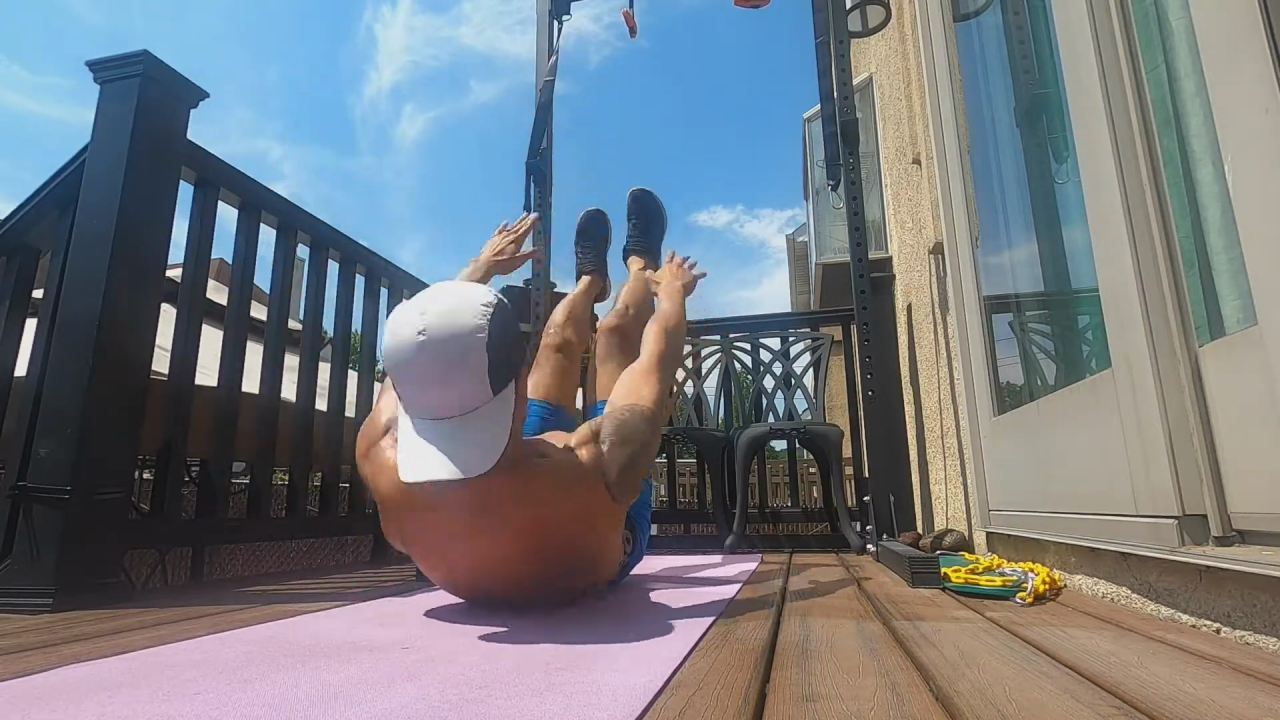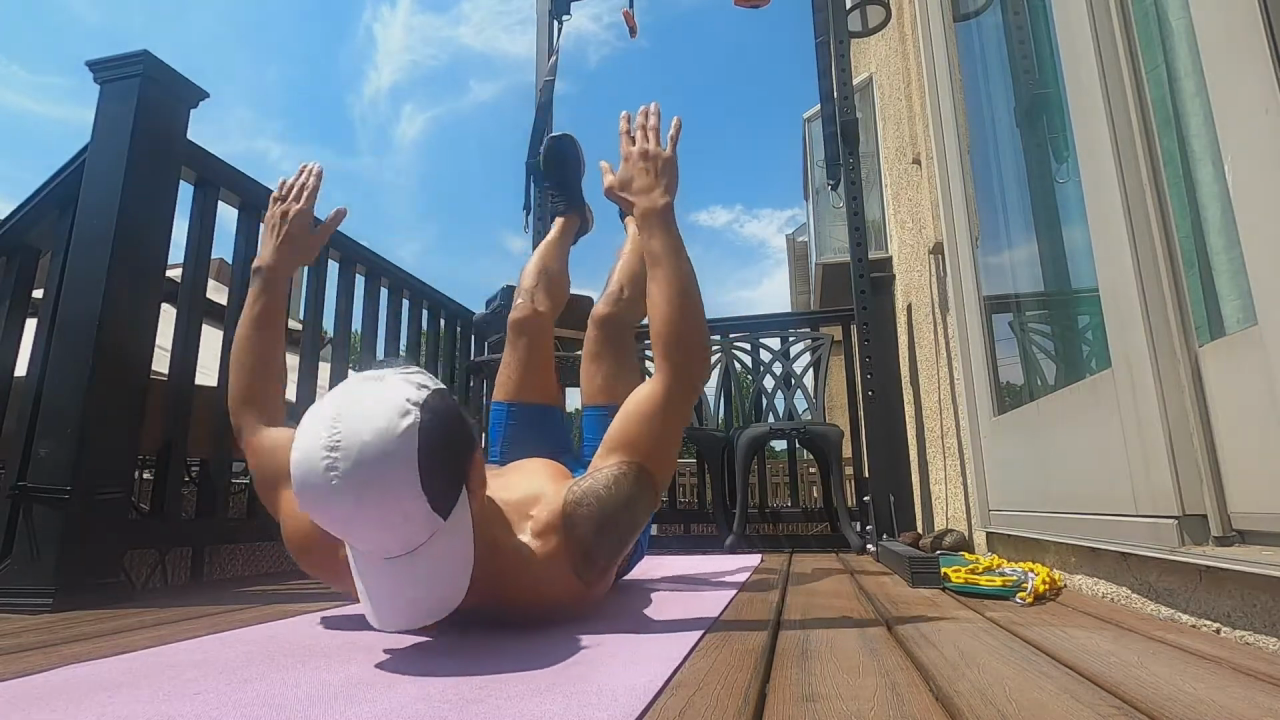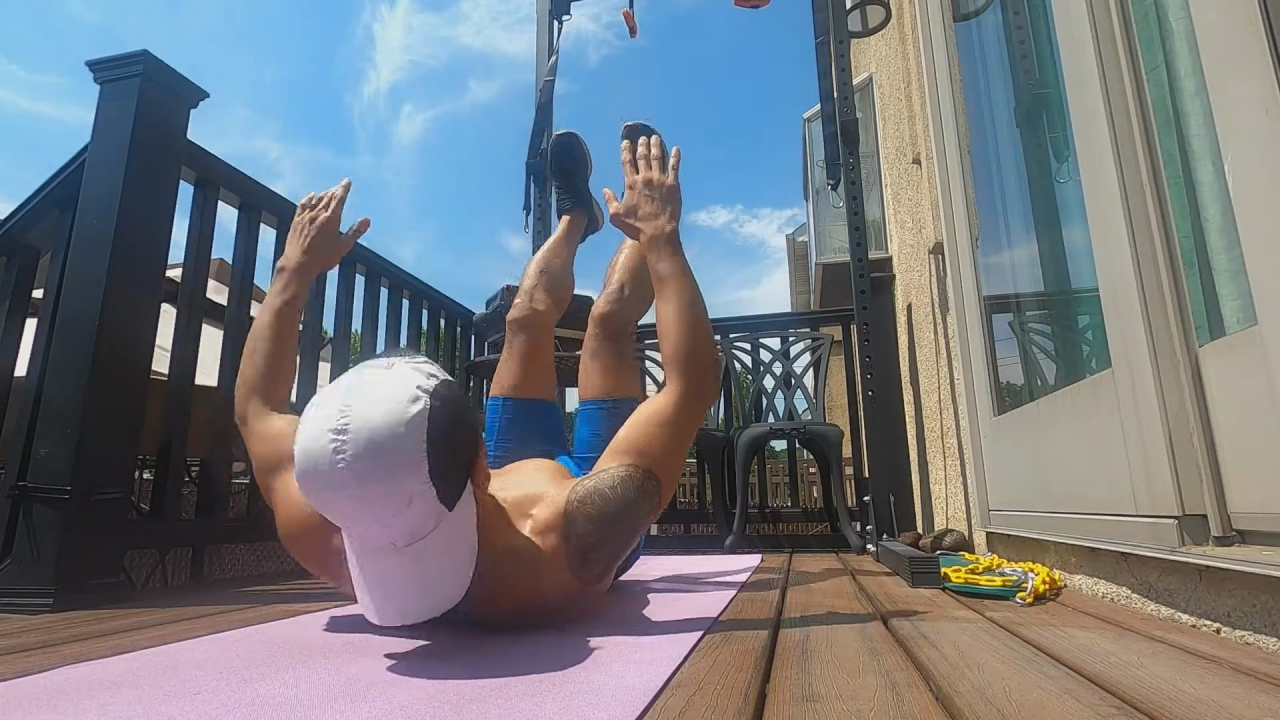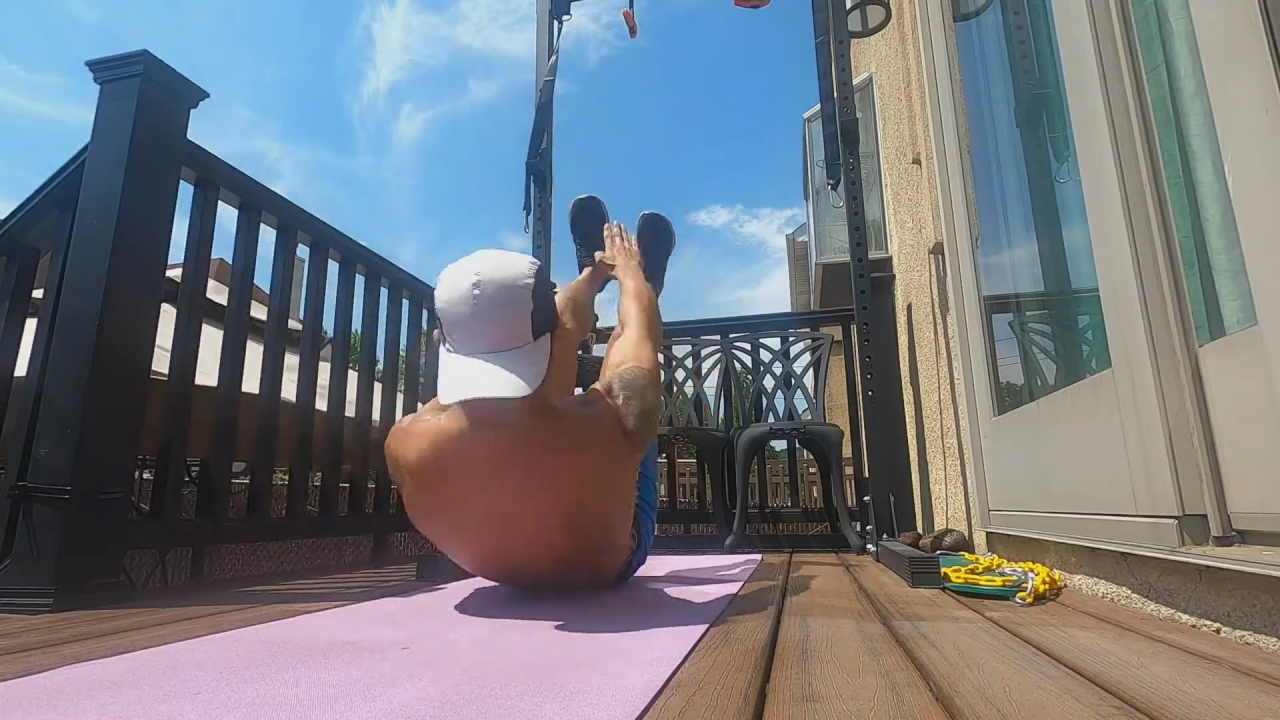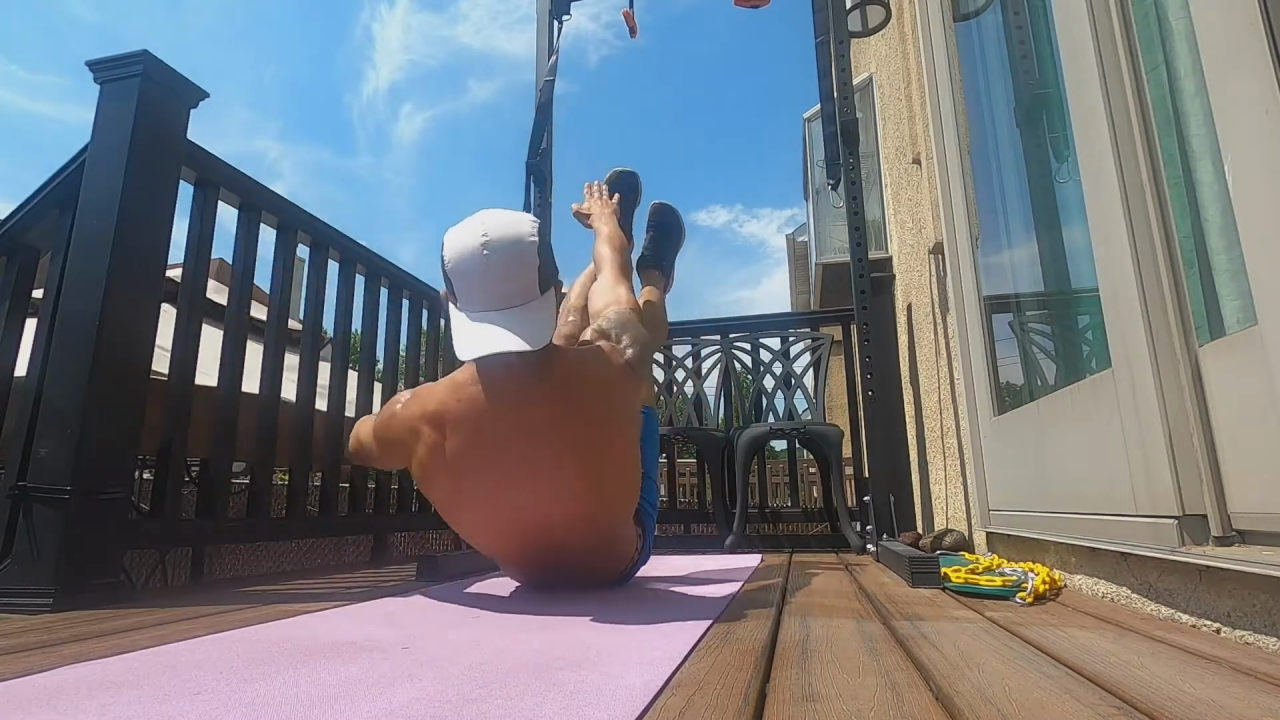
dt=0.3s
person 1, frame 1
left shoulder: (385, 461)
right shoulder: (594, 471)
left elbow: (410, 362)
right elbow: (656, 361)
left wrist: (478, 273)
right wrist: (672, 291)
right hip: (595, 564)
left knee: (560, 342)
right knee: (618, 330)
left ankle: (591, 280)
right ankle: (641, 263)
person 1, frame 2
left shoulder: (323, 543)
right shoulder: (575, 545)
left elbow: (250, 413)
right elbow: (684, 372)
left wrist: (271, 266)
right wrist: (654, 211)
left knee: (529, 316)
right knee: (609, 320)
left ankle: (568, 219)
right ankle: (636, 220)
person 1, frame 3
left shoulder: (319, 536)
right shoulder: (572, 547)
left elbow: (256, 403)
right elbow: (697, 377)
left wrist: (293, 271)
right wrist: (663, 234)
left knee: (529, 315)
right knee: (610, 317)
left ankle: (575, 219)
right ankle: (644, 231)
person 1, frame 4
left shoulder: (411, 449)
right shoulder: (611, 421)
right elbow: (641, 336)
right wrist: (632, 273)
left hip: (518, 565)
right hip: (608, 566)
left knee: (563, 328)
right knee: (628, 338)
left ankle: (594, 268)
person 1, frame 5
left shoulder: (417, 415)
right shoulder: (605, 367)
left elbow: (361, 439)
right elbow: (615, 277)
right wrist: (605, 221)
left hip: (526, 568)
right hip: (613, 563)
left ankle: (635, 256)
right ankle: (655, 277)
